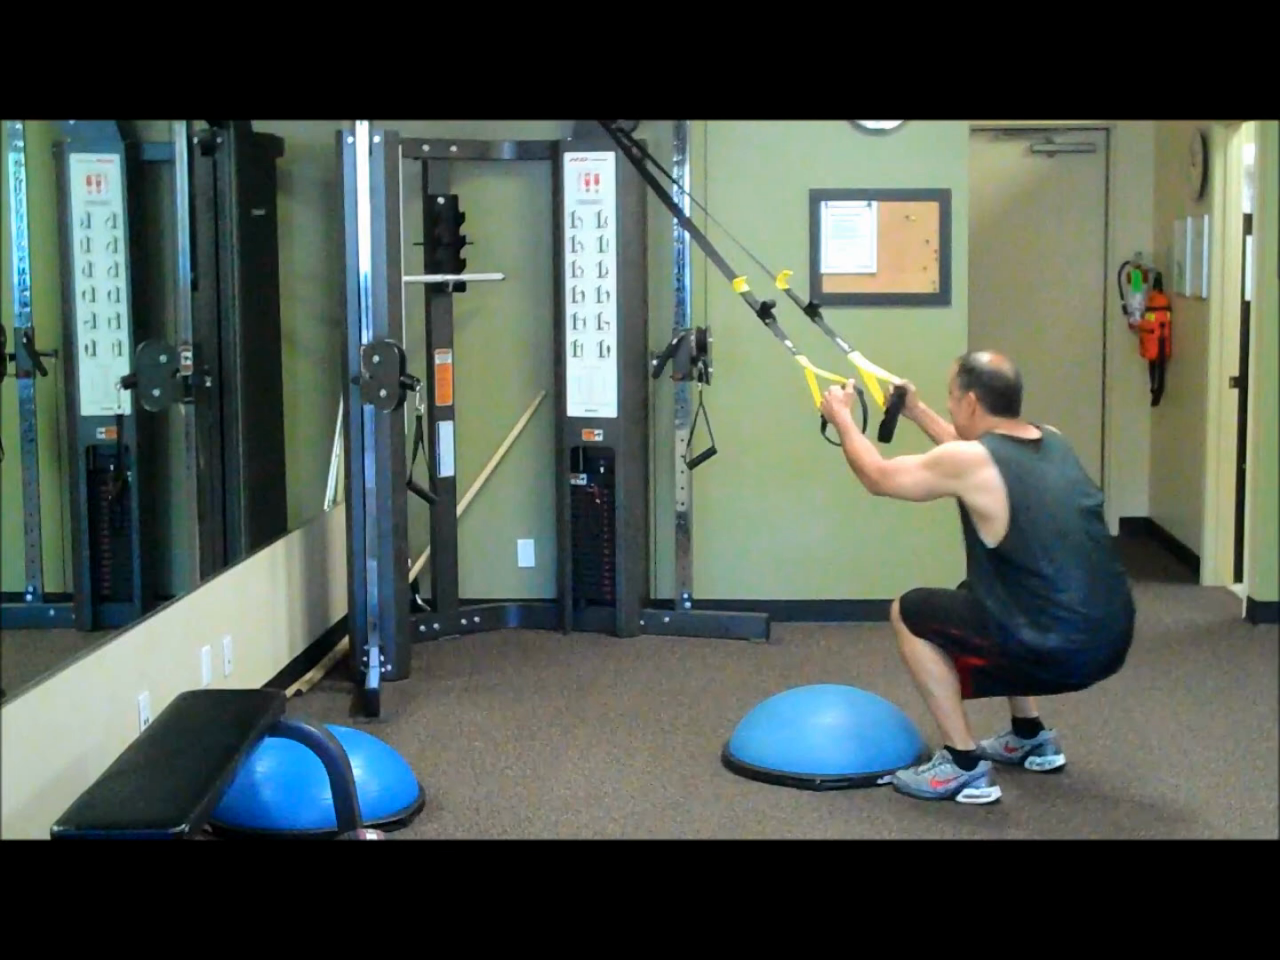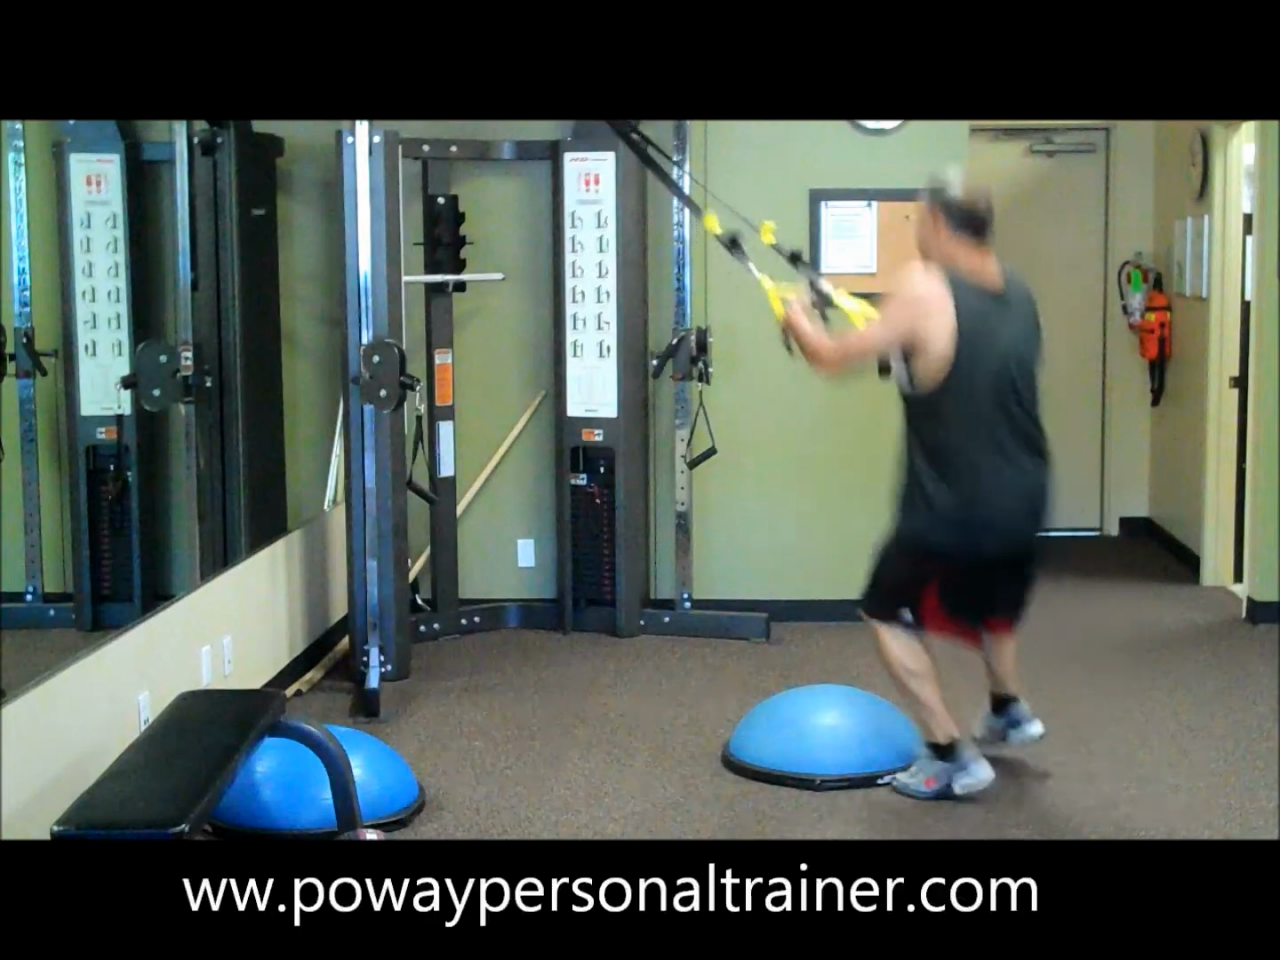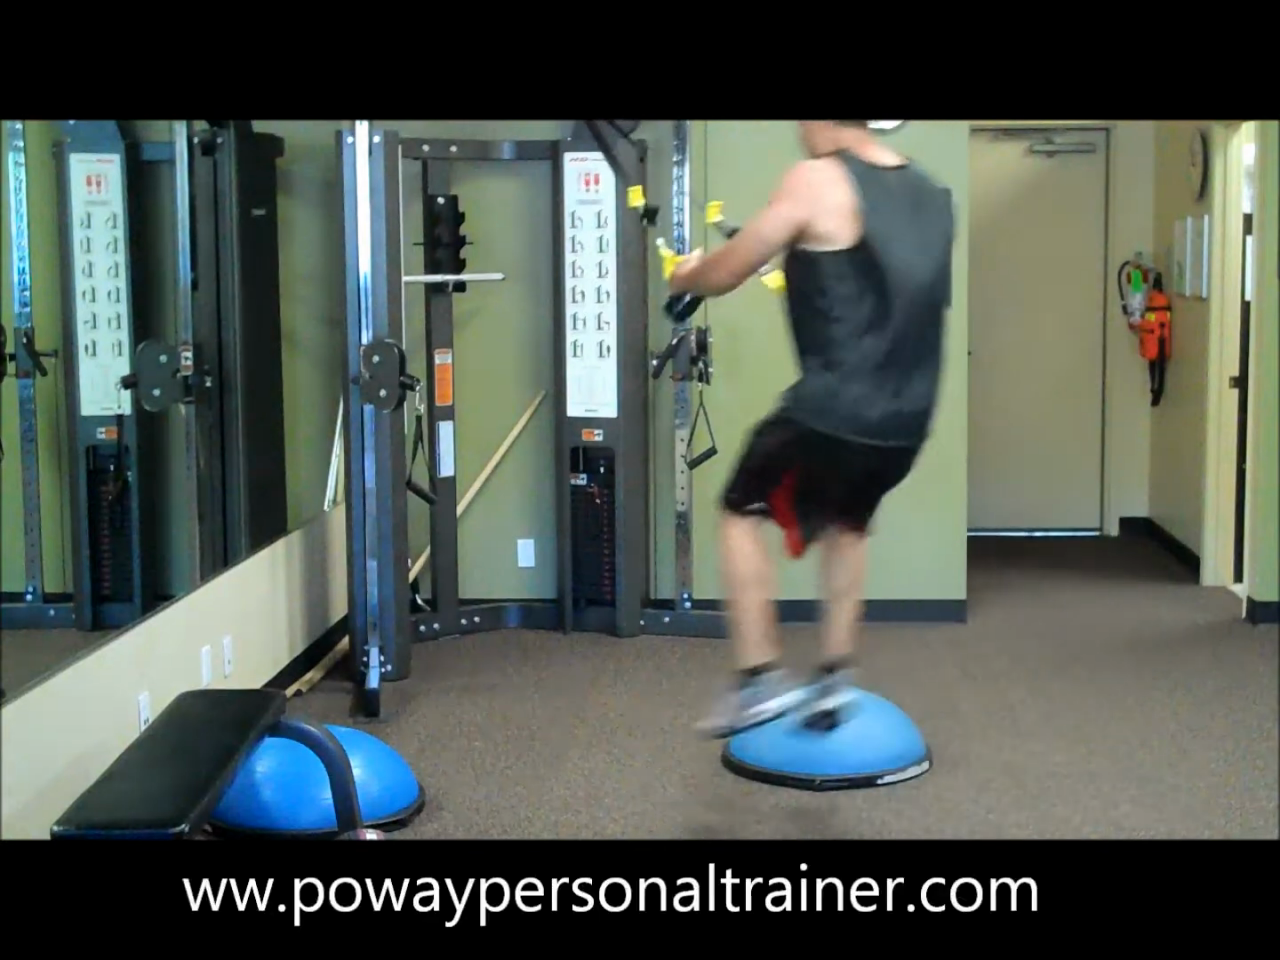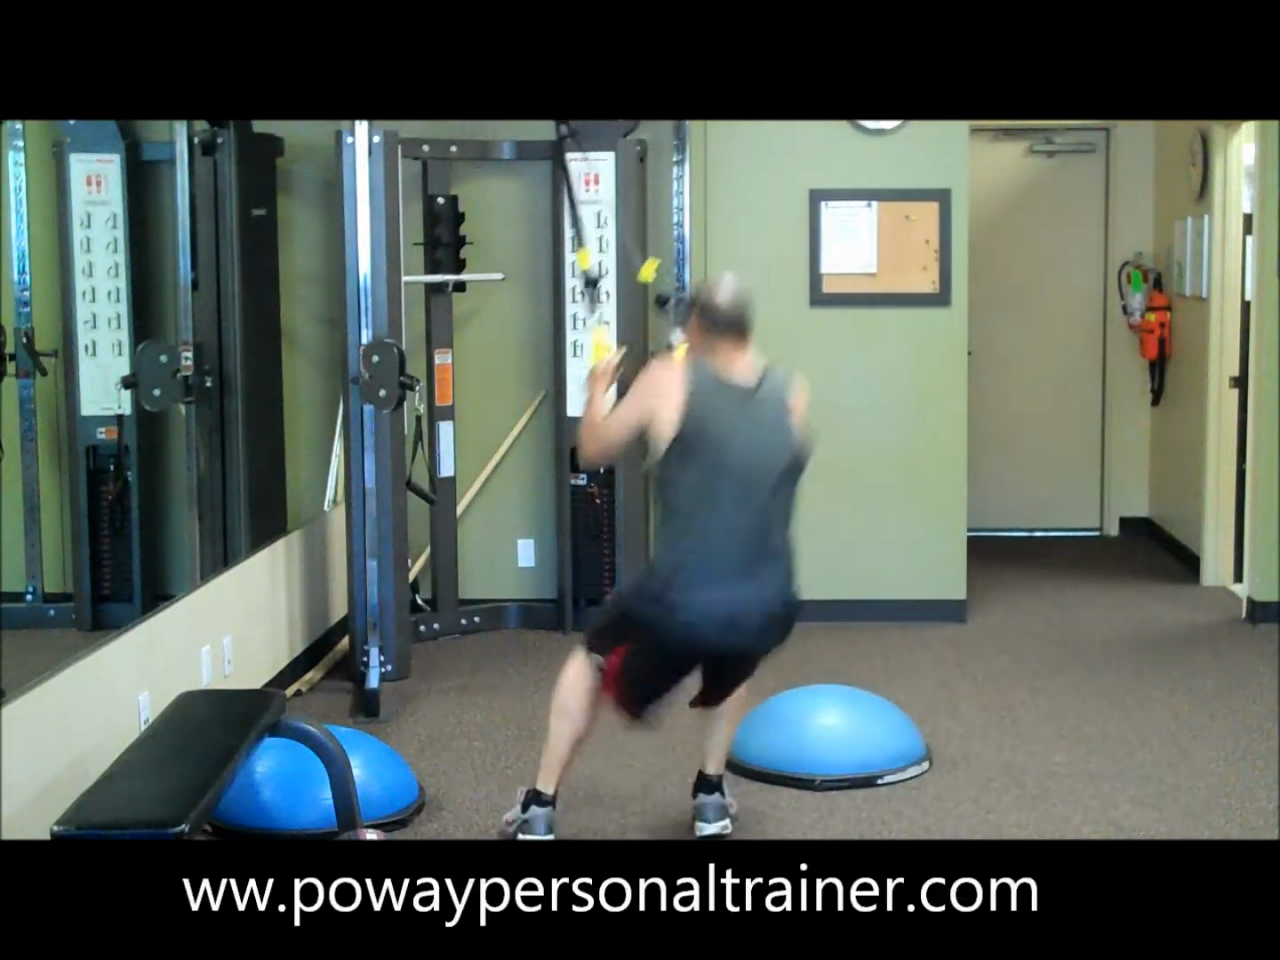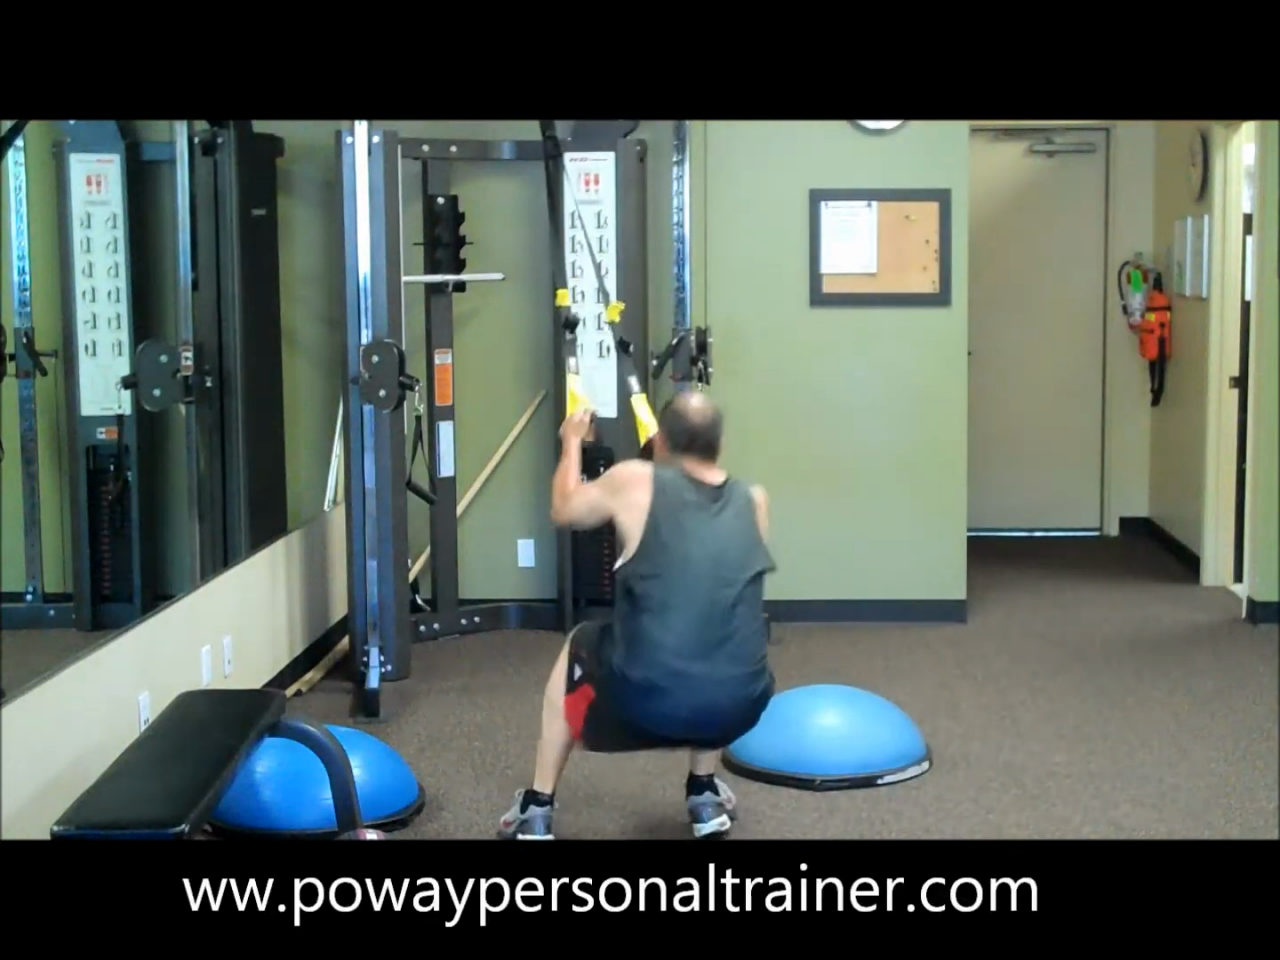
dt=0.3s
person 1, frame 1
left shoulder: (969, 463)
right shoulder: (1055, 443)
left elbow: (880, 478)
left wrist: (841, 415)
right wrist: (915, 409)
left hip: (1061, 650)
right hip: (1112, 635)
left knee: (911, 614)
right knee: (980, 601)
left ankle: (965, 766)
right ankle: (1032, 737)
person 1, frame 2
left shoulder: (923, 293)
right shoulder: (1018, 298)
left elbow: (833, 357)
left wrist: (795, 318)
right wrist: (890, 323)
left hip: (957, 510)
right hip: (1022, 502)
left knee: (887, 615)
right knee: (983, 596)
left ankle: (952, 759)
right ankle: (1010, 711)
person 1, frame 3
left shoulder: (816, 181)
right shoulder: (932, 192)
left elbow: (723, 275)
left wrist: (690, 274)
left hip: (835, 410)
right hip: (909, 416)
left knee: (742, 516)
right knee: (846, 525)
left ankle: (761, 678)
right ankle: (837, 674)
person 1, frame 4
left shoulder: (668, 380)
right shoulder: (792, 397)
left elbow: (595, 447)
left wrist: (598, 385)
left hip: (680, 605)
right hip: (766, 614)
left knee: (588, 661)
right knee: (727, 674)
left ankle: (538, 808)
right ankle: (711, 795)
person 1, frame 5
left shoulder: (635, 482)
right shoulder: (754, 501)
left elbow: (563, 512)
left wrist: (571, 442)
left hip: (647, 698)
right hip: (738, 704)
left knee: (579, 650)
left ankle: (537, 810)
right ankle: (706, 798)
